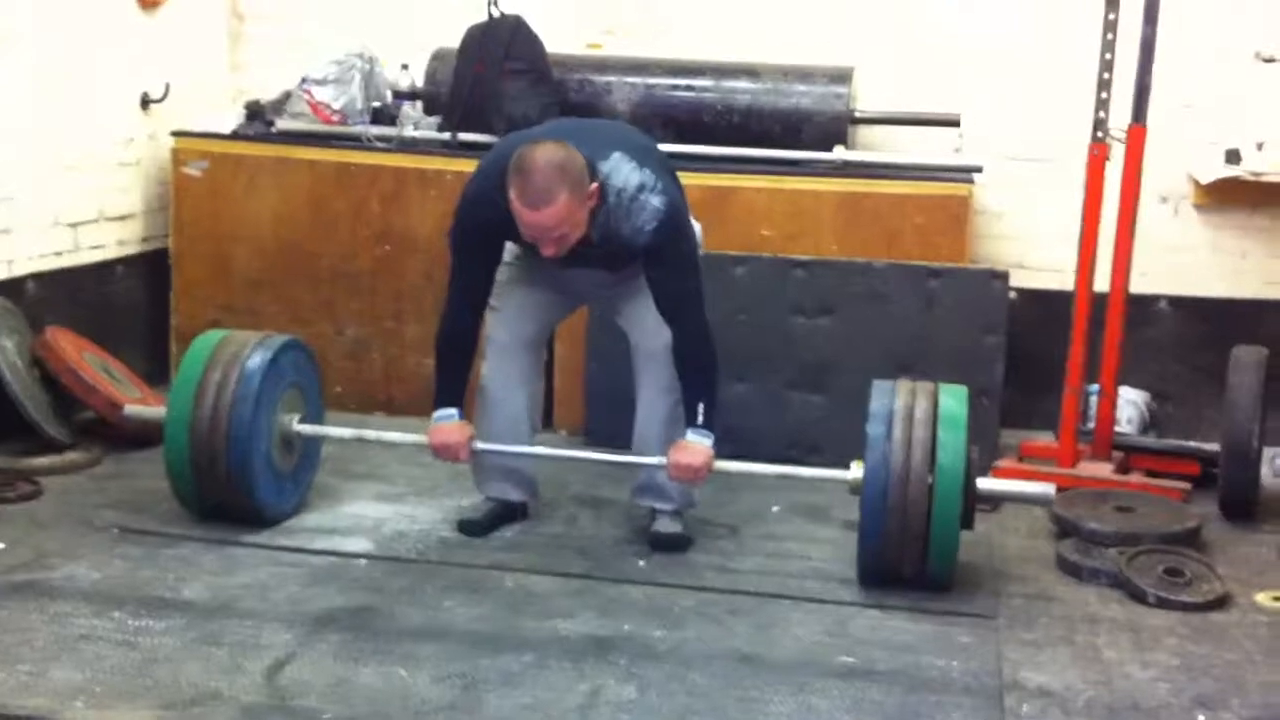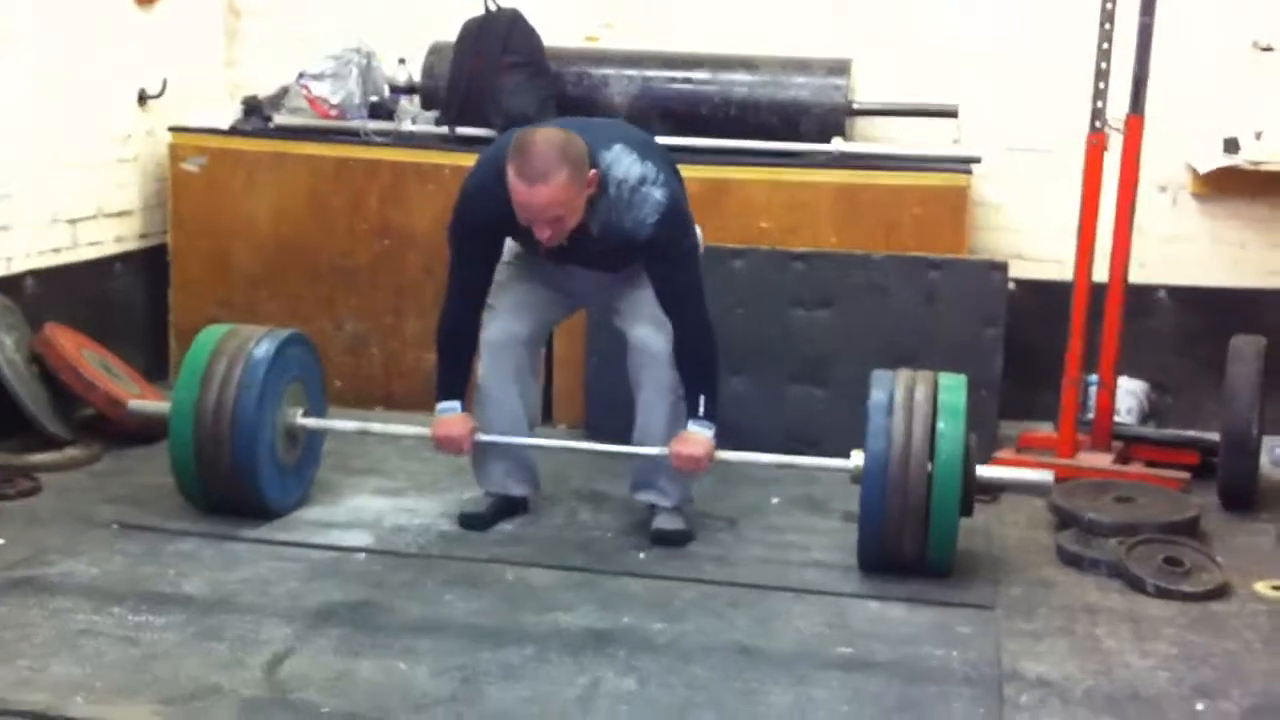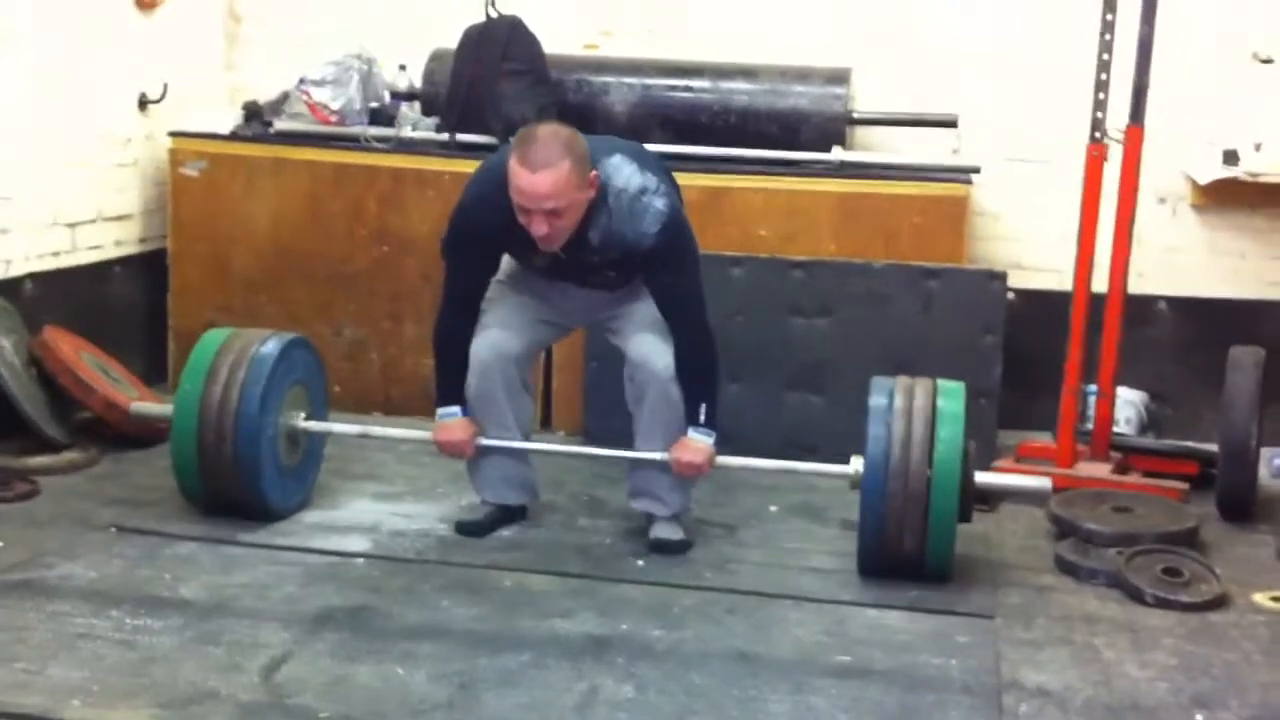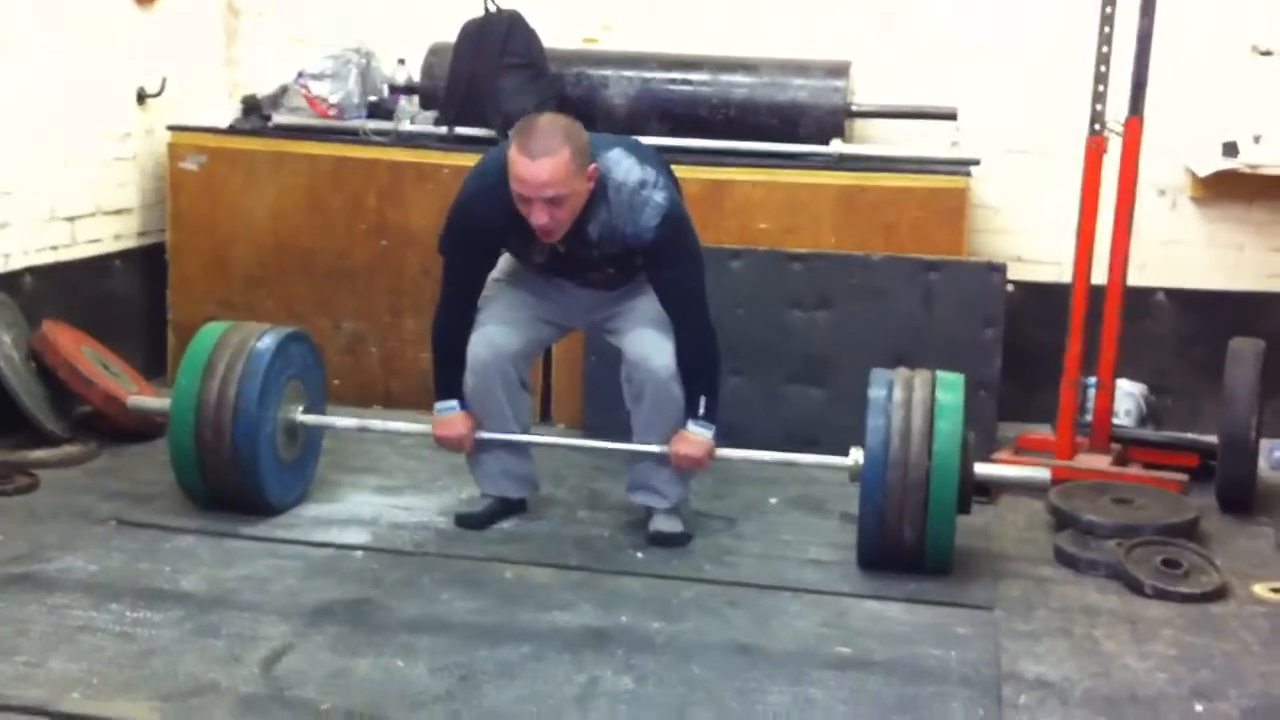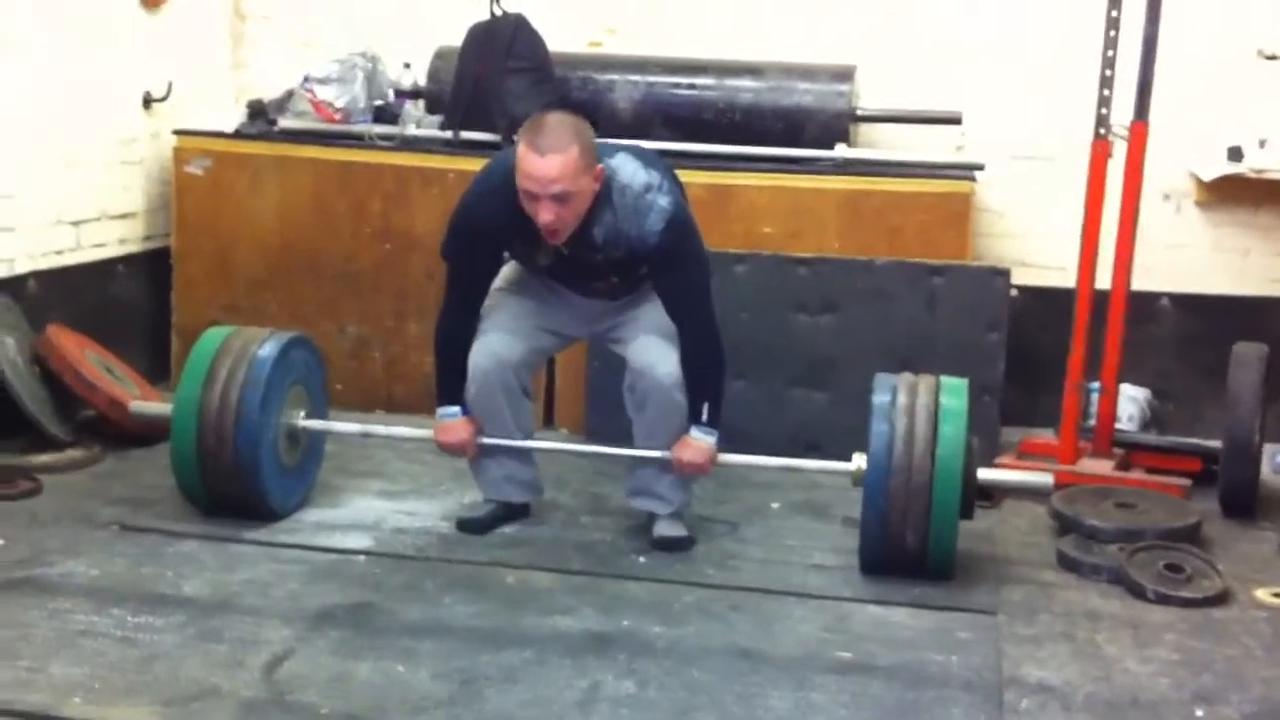
dt=0.4s
person 1, frame 1
left shoulder: (650, 205)
right shoulder: (487, 192)
left elbow: (688, 321)
right elbow: (465, 303)
left wrist: (699, 432)
right wrist: (447, 411)
left hip: (640, 261)
left knee: (660, 346)
right knee: (506, 340)
left ankle: (664, 501)
right ankle: (505, 491)
person 1, frame 2
left shoulder: (649, 196)
right shoulder: (487, 185)
left elbow: (688, 312)
right elbow: (464, 296)
left wrist: (700, 423)
right wrist: (450, 403)
left hip: (639, 265)
left knee: (659, 345)
right knee: (501, 337)
left ankle: (664, 497)
right ankle: (505, 486)
person 1, frame 3
left shoulder: (647, 206)
right shoulder: (486, 196)
left elbow: (690, 322)
right elbow: (459, 305)
left wrist: (700, 430)
right wrist: (451, 408)
left hip: (637, 285)
right hip: (538, 279)
left knee: (660, 364)
right knee: (489, 353)
left ankle: (663, 507)
right ankle: (503, 495)
person 1, frame 4
left shoulder: (647, 200)
right shoulder: (484, 191)
left elbow: (692, 315)
right elbow: (456, 300)
left wrist: (699, 422)
right wrist: (449, 402)
left hip: (635, 284)
right hip: (537, 278)
left knee: (659, 363)
right knee: (486, 353)
left ankle: (661, 500)
right ankle: (503, 488)
person 1, frame 5
left shoulder: (652, 204)
right shoulder: (490, 195)
left elbow: (696, 319)
right elbow: (460, 303)
left wrist: (703, 429)
right wrist: (450, 408)
left hip: (640, 292)
right hip: (542, 286)
left knee: (664, 372)
right knee: (487, 363)
left ankle: (663, 505)
right ankle: (507, 493)
